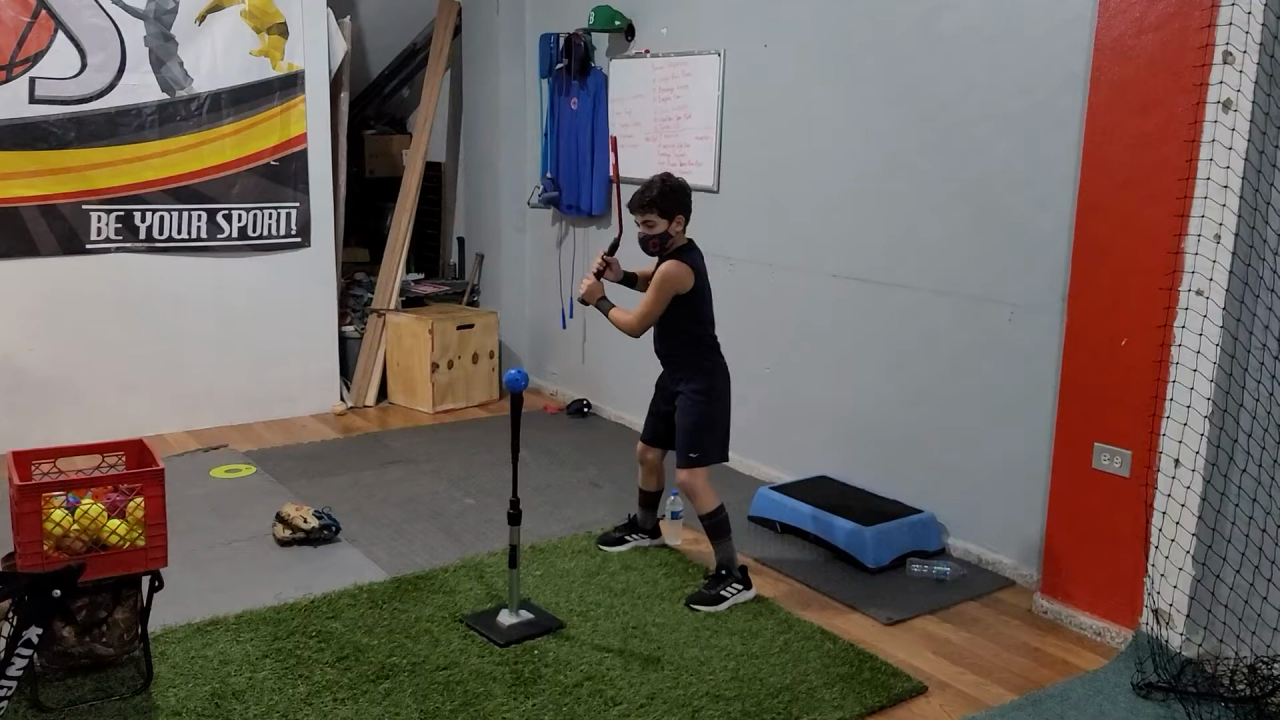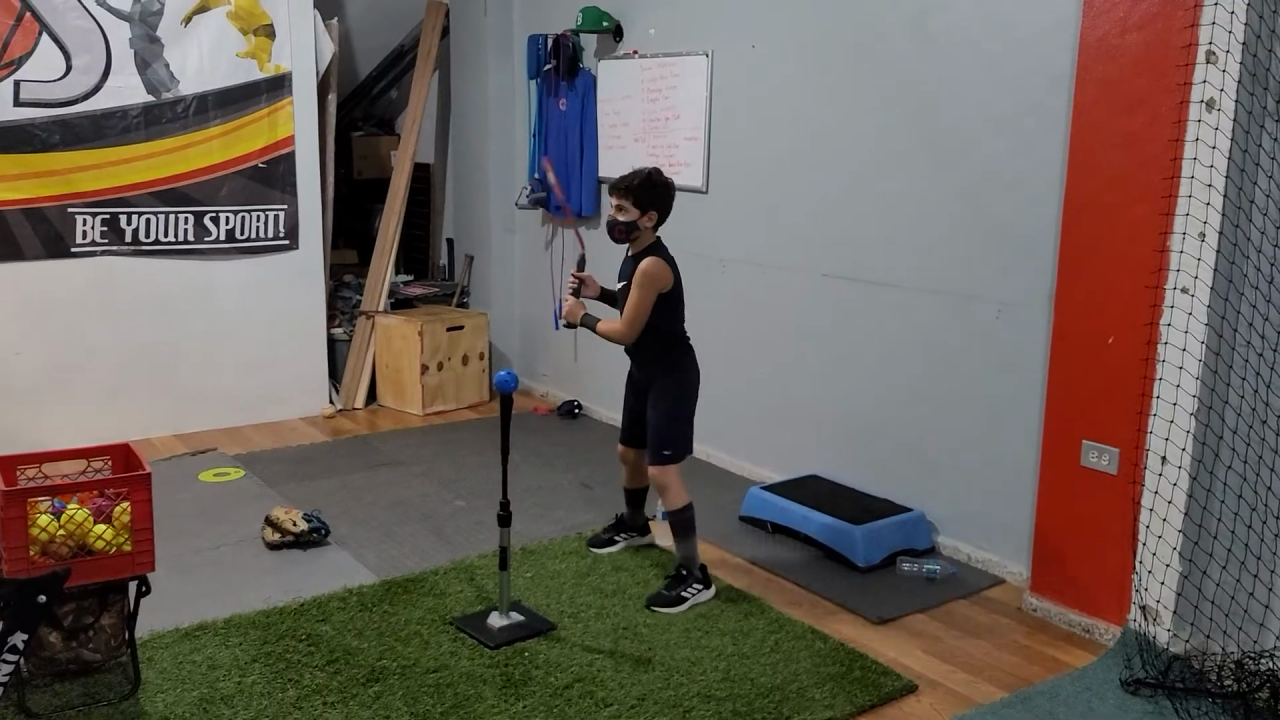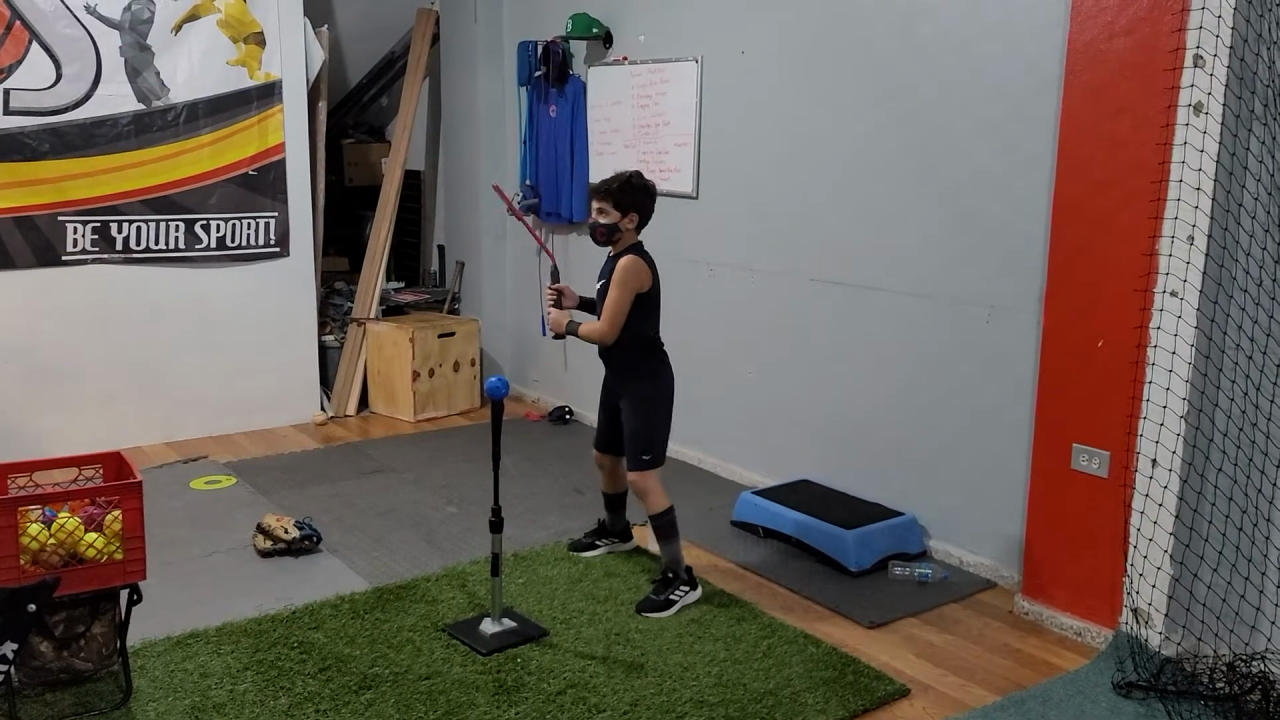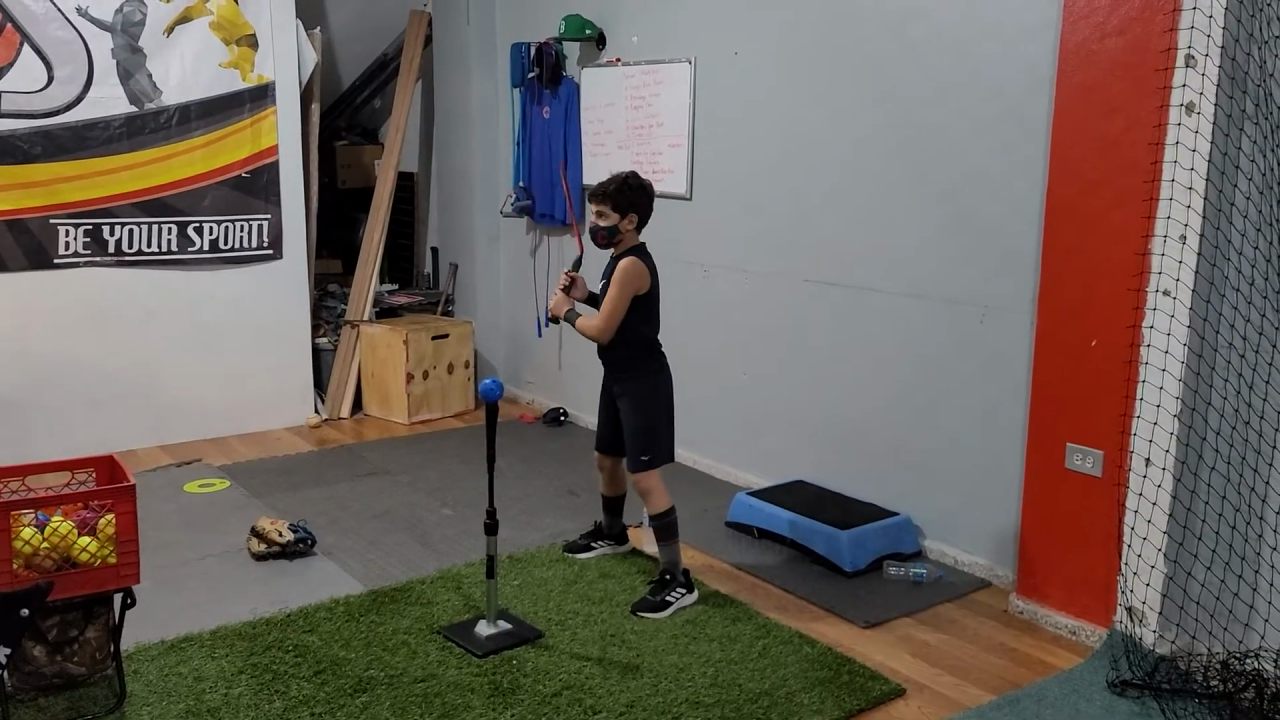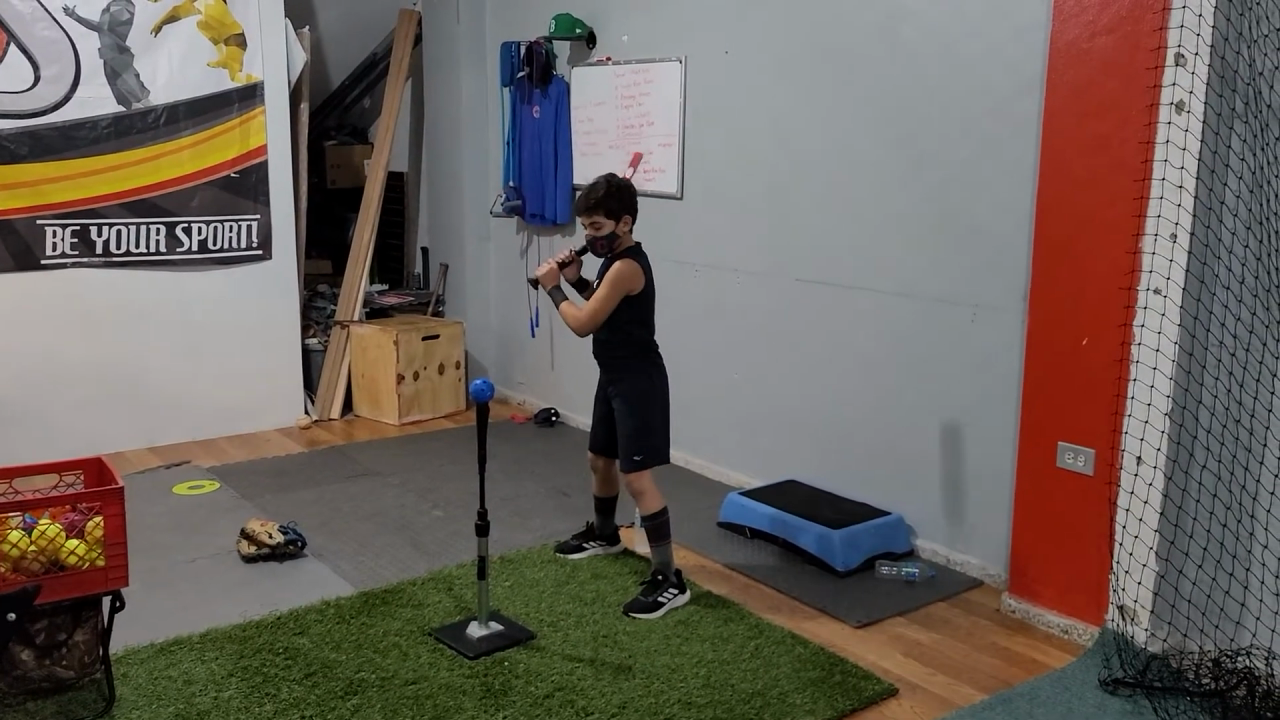
dt=0.7s
person 1, frame 1
left shoulder: (675, 267)
right shoulder: (680, 254)
left elbow: (636, 325)
right elbow: (650, 282)
left wrist: (598, 299)
right wrist: (620, 274)
left hip: (700, 382)
right hip: (676, 376)
left knee: (690, 477)
right knee: (648, 451)
left ankle: (733, 575)
right ankle: (645, 527)
person 1, frame 2
left shoulder: (652, 264)
right shoulder: (635, 255)
left elbow: (626, 331)
left wrist: (582, 317)
right wrist: (600, 292)
left hip: (672, 376)
right hip: (644, 371)
left knee: (663, 472)
right knee: (630, 452)
left ankle: (694, 576)
right ankle: (634, 525)
person 1, frame 3
left shoulder: (631, 263)
right shoulder: (617, 259)
left elbow: (607, 332)
left wrist: (566, 325)
right wrist: (579, 302)
left hip: (645, 381)
right hip: (619, 377)
left knee: (641, 477)
right knee: (606, 457)
left ankle: (680, 578)
right ankle: (615, 531)
person 1, frame 4
left shoulder: (631, 265)
right shoulder: (622, 260)
left elbow: (602, 331)
left wrist: (566, 311)
right wrist: (587, 296)
left hip: (642, 381)
right hip: (619, 377)
left knee: (644, 477)
right knee: (607, 459)
left ankle: (677, 579)
right ankle: (611, 533)
person 1, frame 5
left shoulder: (627, 266)
right shoulder: (617, 260)
left elbow: (583, 323)
right elbow: (602, 306)
left wrist: (553, 287)
right wrist: (577, 280)
left hip: (638, 381)
right hip: (614, 377)
left knee: (637, 477)
right knee: (600, 459)
left ankle: (669, 579)
right ankle: (603, 534)
